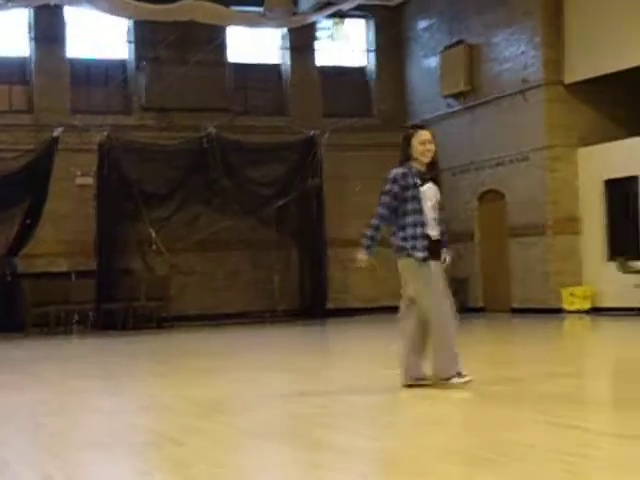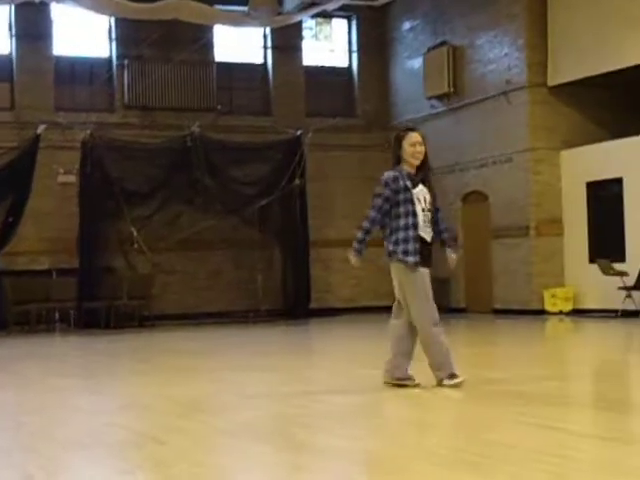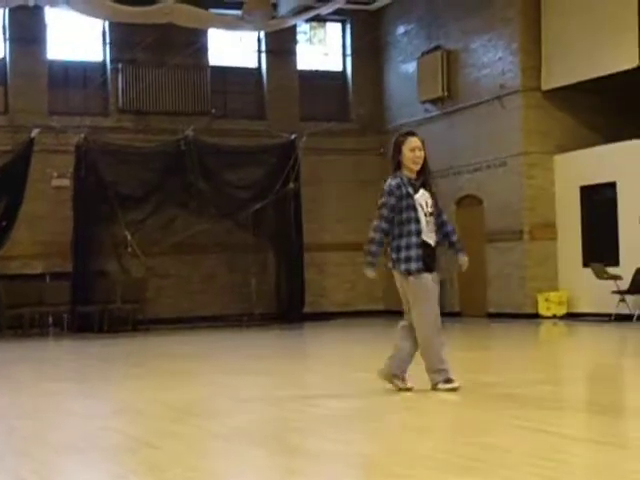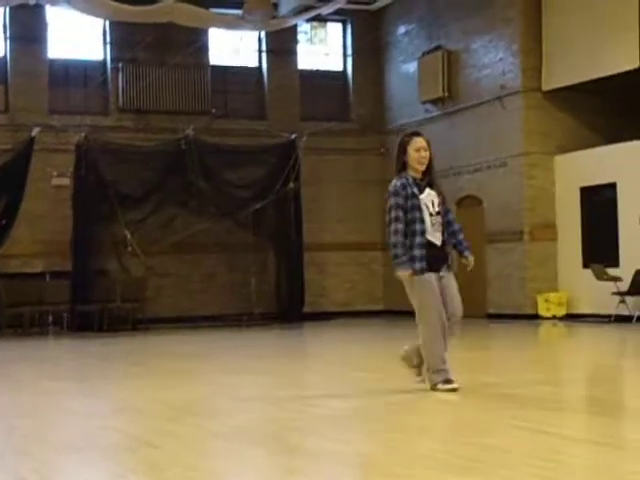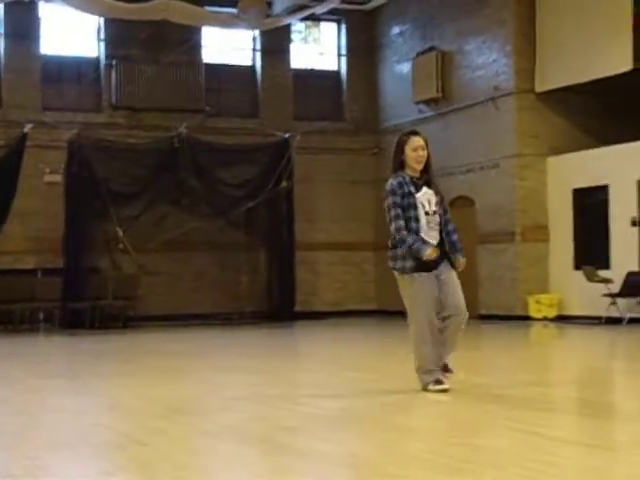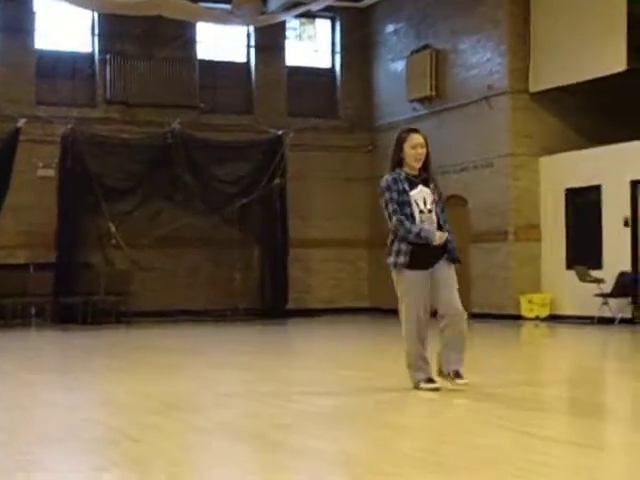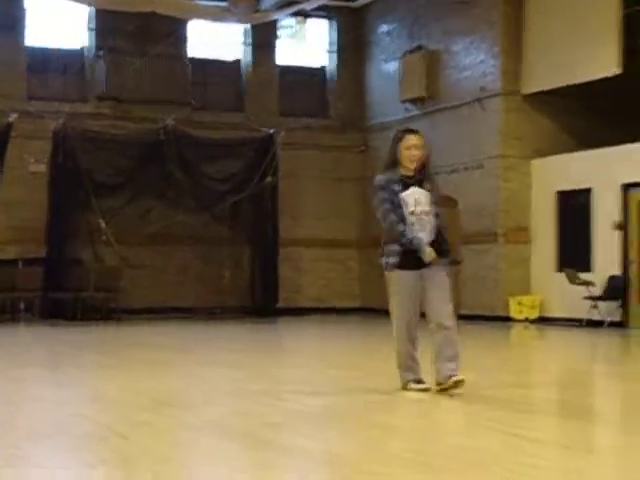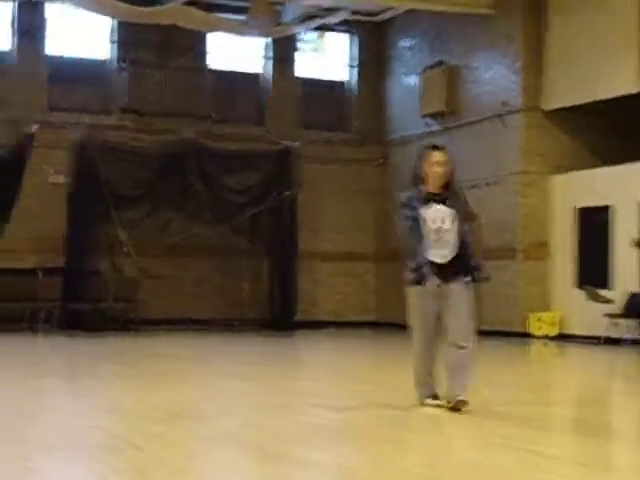
dt=0.1s
person 1, frame 1
left shoulder: (432, 178)
right shoulder: (400, 176)
right elbow: (383, 213)
left wrist: (444, 247)
right wrist: (367, 247)
left hip: (429, 253)
right hip: (414, 253)
left knee: (414, 314)
right knee: (441, 310)
left ankle: (413, 373)
right ankle: (447, 369)
person 1, frame 2
left shoulder: (423, 180)
right shoulder: (392, 179)
left elbow: (435, 216)
right elbow: (374, 216)
left wrist: (449, 245)
right wrist: (357, 249)
left hip: (421, 256)
right hip: (405, 257)
left knee: (405, 317)
right knee: (426, 316)
left ankle: (397, 372)
right ankle: (444, 370)
person 1, frame 3
left shoulder: (425, 184)
right shoulder: (393, 186)
left elbow: (440, 219)
right elbow: (380, 226)
left wrist: (457, 249)
right wrist: (371, 262)
left hip: (428, 261)
right hip: (410, 262)
left knee: (416, 320)
right knee: (429, 321)
left ankle: (394, 369)
right ankle: (439, 374)
person 1, frame 4
left shoulder: (431, 184)
right shoulder: (399, 187)
left elbow: (447, 219)
right elbow: (396, 226)
left wrist: (464, 250)
right wrist: (400, 263)
left hip: (440, 261)
right hip: (417, 262)
left knee: (455, 313)
right knee: (432, 320)
left ankle: (417, 355)
right ankle: (438, 375)
person 1, frame 5
left shoulder: (429, 183)
right shoulder: (395, 185)
left elbow: (445, 219)
right elbow: (397, 225)
left wrist: (457, 251)
right wrist: (421, 249)
left hip: (441, 260)
right hip: (413, 263)
left knee: (457, 312)
right knee: (423, 322)
left ankle: (438, 356)
right ankle: (428, 375)
person 1, frame 6
left shoulder: (429, 181)
right shoulder: (391, 182)
left elbow: (441, 218)
right elbow: (397, 221)
left wrist: (452, 250)
right wrist: (428, 236)
left hip: (439, 258)
right hip: (409, 260)
left knee: (454, 312)
right knee: (415, 320)
left ankle: (450, 365)
right ankle: (420, 373)
person 1, frame 7
left shoulder: (428, 182)
right shoulder: (385, 183)
left elbow: (438, 220)
right elbow: (391, 222)
left wrist: (446, 253)
right wrist: (419, 247)
left hip: (435, 260)
right hip: (402, 260)
left knee: (443, 317)
right knee: (405, 322)
left ankle: (447, 373)
right ankle: (409, 375)
person 1, frame 8
left shoulder: (456, 198)
right shoulder: (410, 200)
left elbow: (467, 237)
right elbow: (413, 241)
left wrist: (476, 271)
right wrist: (427, 274)
left hip: (458, 277)
right hip: (424, 277)
left knee: (460, 335)
right knee: (424, 338)
left ankle: (458, 392)
right ankle: (427, 390)
